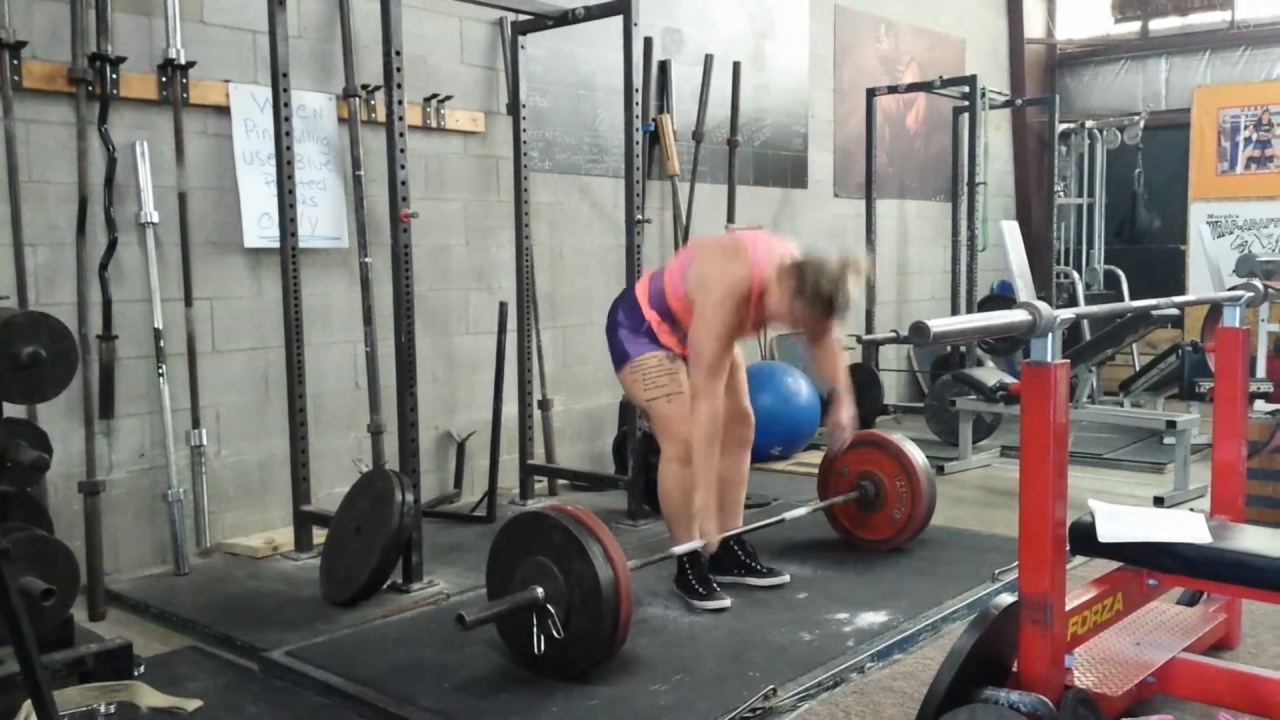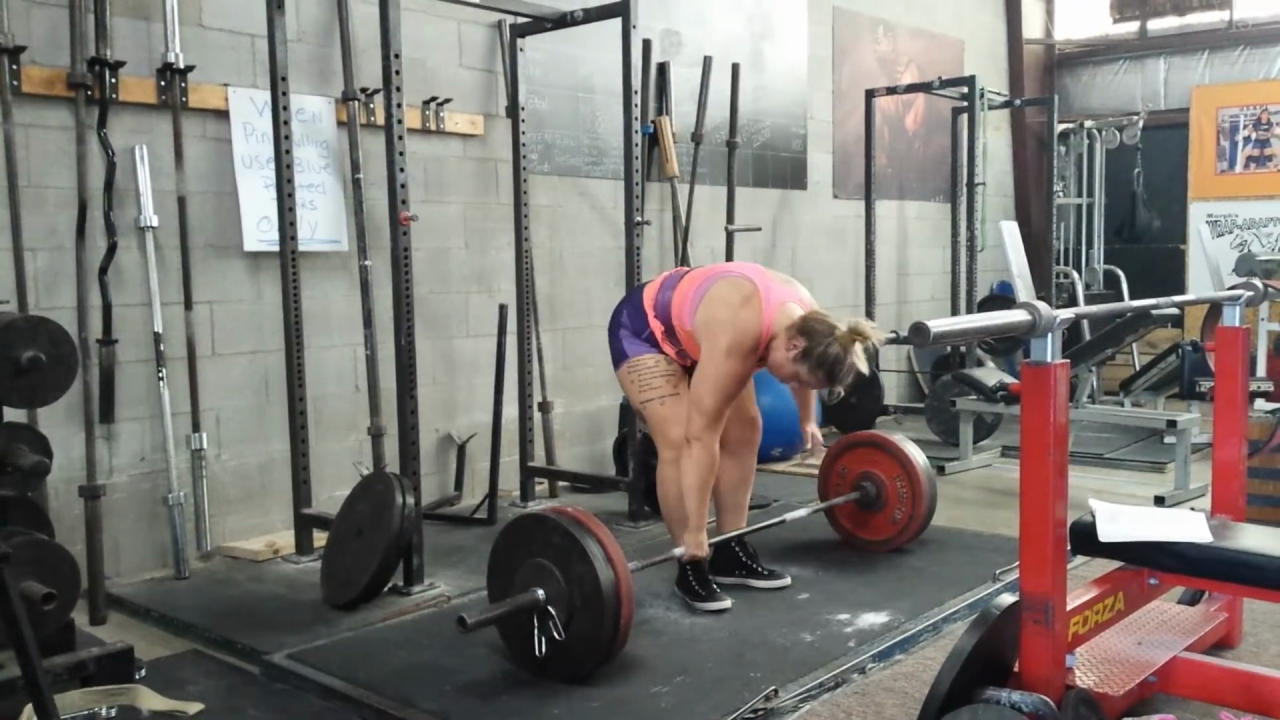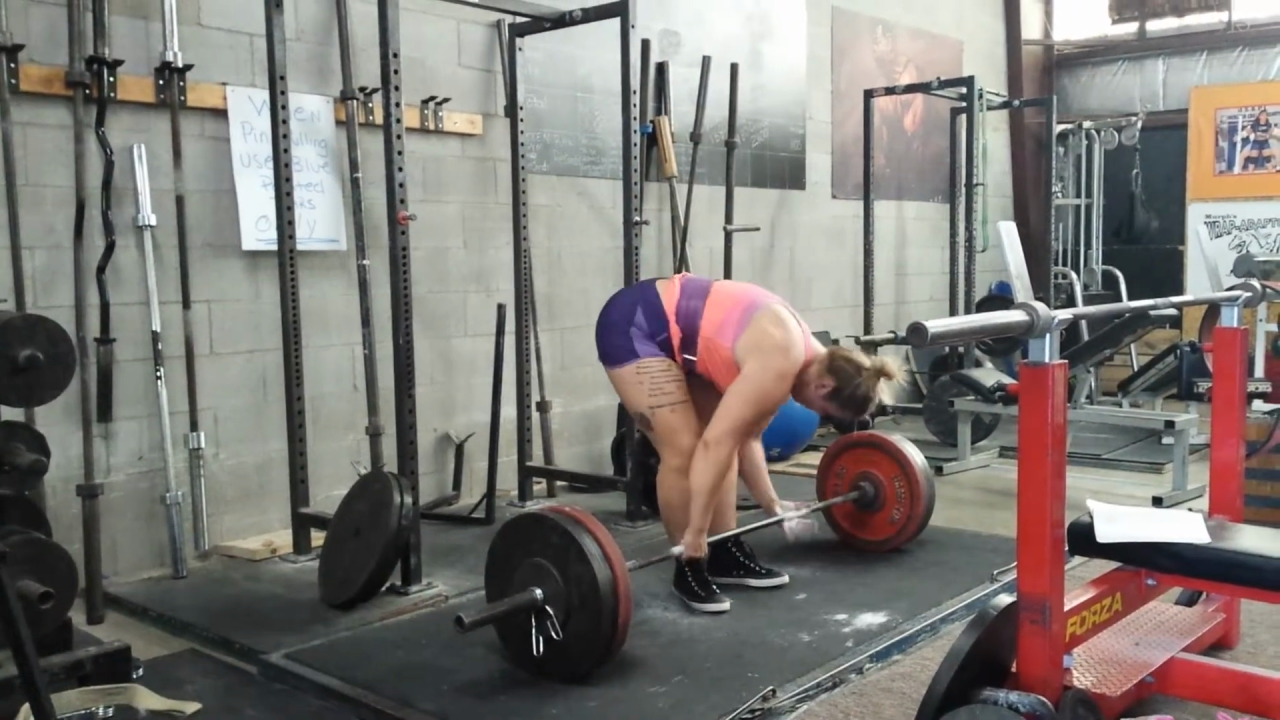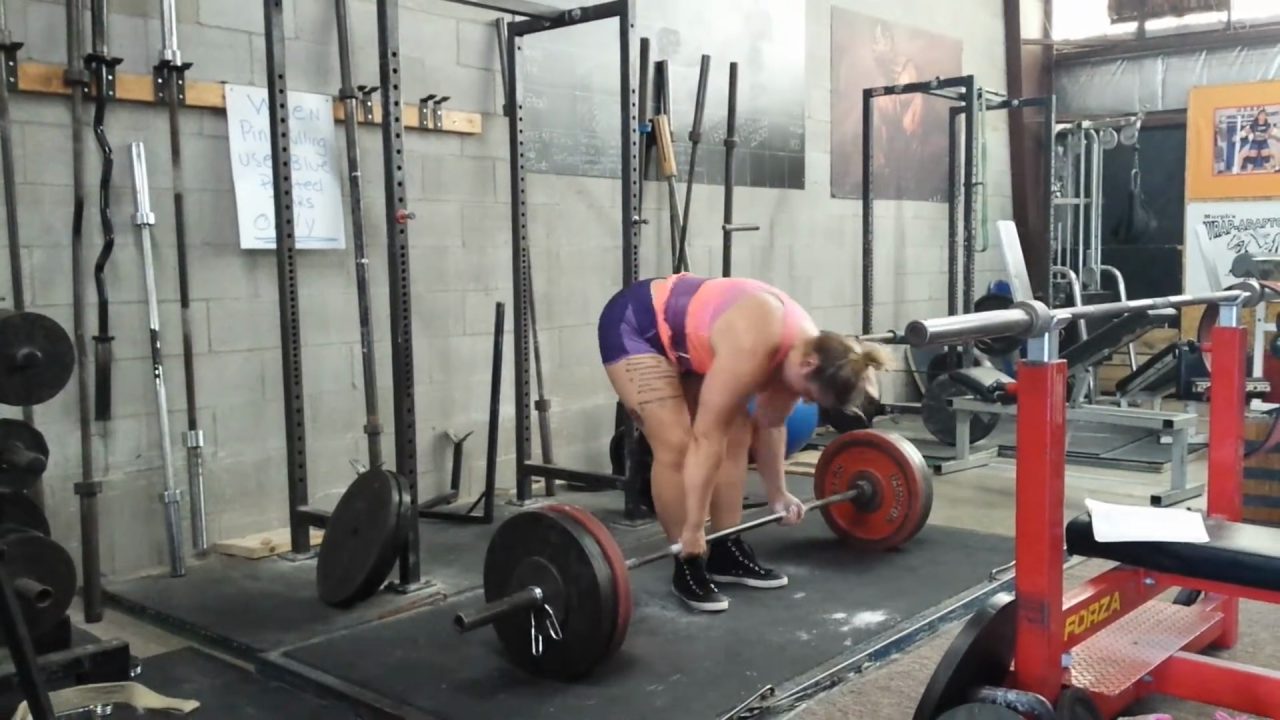
dt=0.4s
person 1, frame 1
left shoulder: (801, 274)
right shoulder: (729, 284)
left elbow: (824, 338)
right elbow: (706, 395)
left wrist: (842, 400)
right wrist: (704, 493)
left hip: (692, 328)
right hip: (643, 329)
left knee: (739, 427)
right knee: (681, 438)
left ankle: (728, 553)
right ankle: (689, 566)
person 1, frame 2
left shoulder: (806, 320)
right shoulder: (735, 336)
left elbow: (796, 369)
right elbow: (700, 436)
left wrist: (808, 420)
right wrist: (694, 532)
left hip: (693, 332)
right hip: (644, 331)
left knee: (745, 431)
right knee: (678, 442)
left ankle: (730, 553)
right ankle: (691, 564)
person 1, frame 3
left shoulder: (801, 357)
right shoulder: (780, 366)
left elbow: (742, 439)
right elbow: (716, 444)
left wrist: (771, 504)
right wrist: (696, 531)
left hip: (671, 330)
right hip: (635, 325)
left knee: (725, 435)
right knee: (682, 451)
left ankle: (725, 554)
right ankle: (688, 567)
person 1, frame 4
left shoulder: (805, 345)
right shoulder: (753, 346)
left elbow: (770, 425)
right elbow: (707, 437)
left wrist: (778, 494)
right wrist: (694, 528)
left hip: (687, 337)
right hip: (638, 327)
left knee: (737, 435)
right knee: (675, 446)
left ankle: (726, 552)
right ankle: (688, 564)
